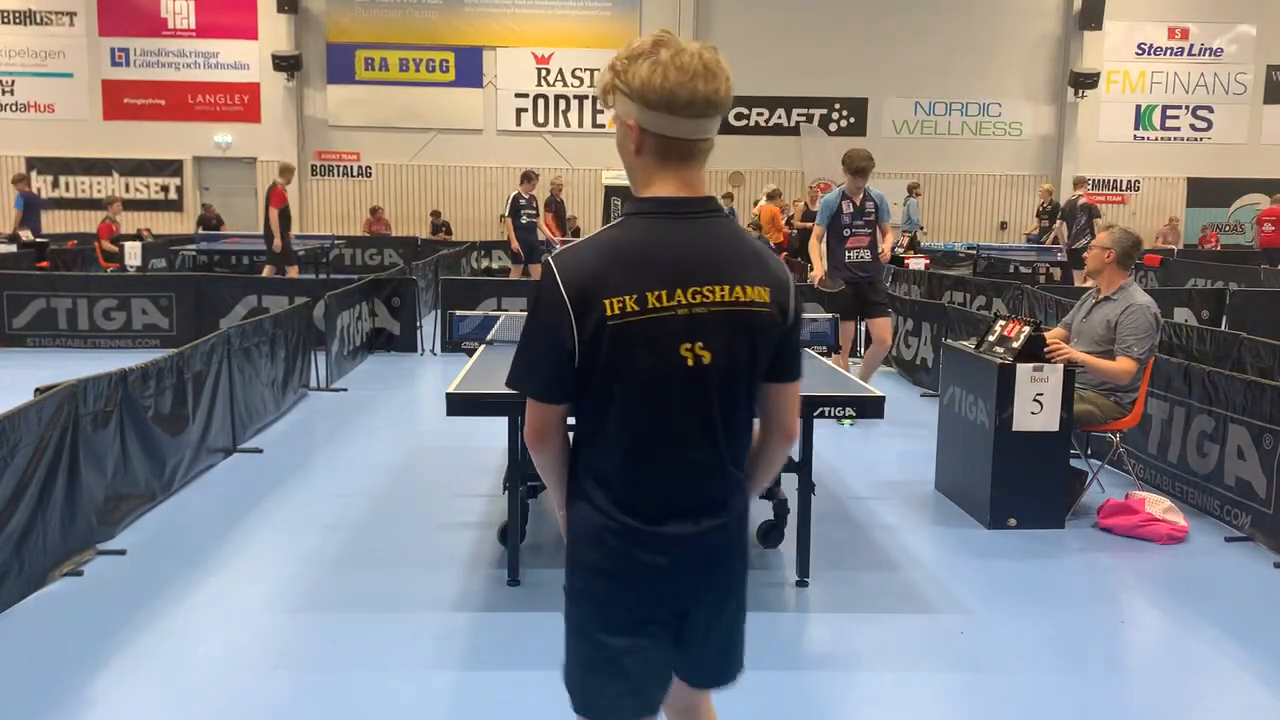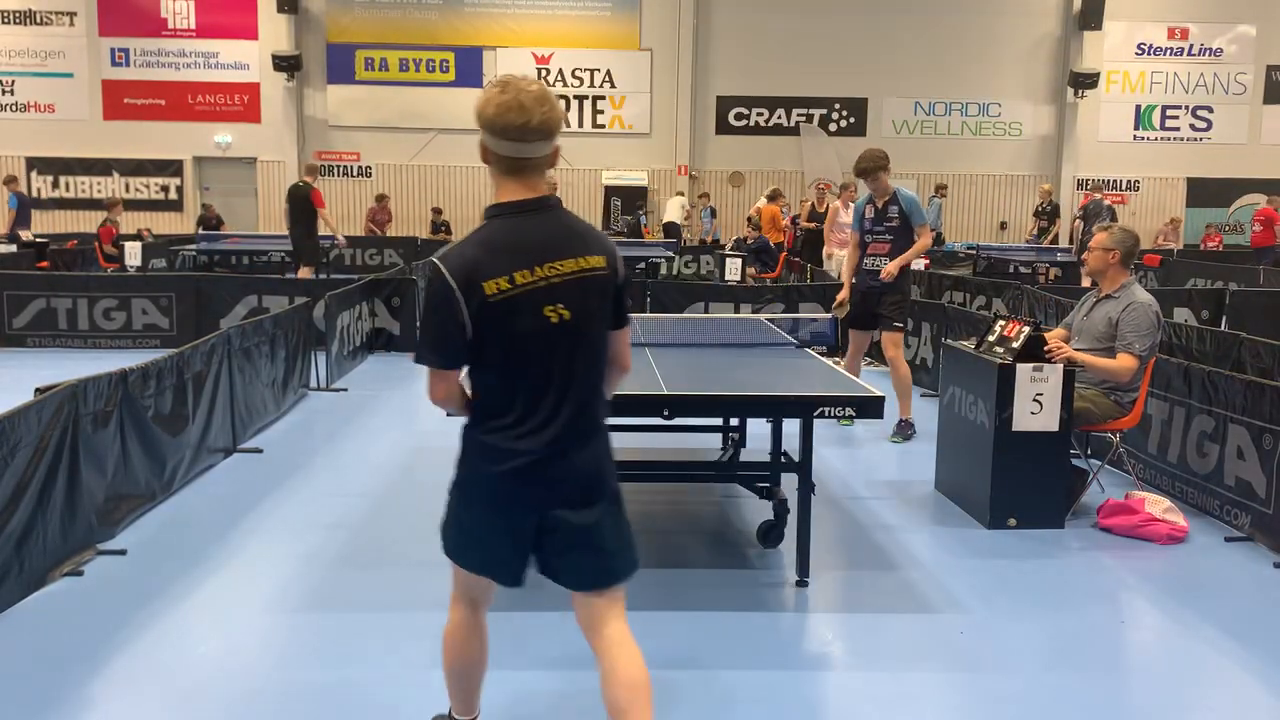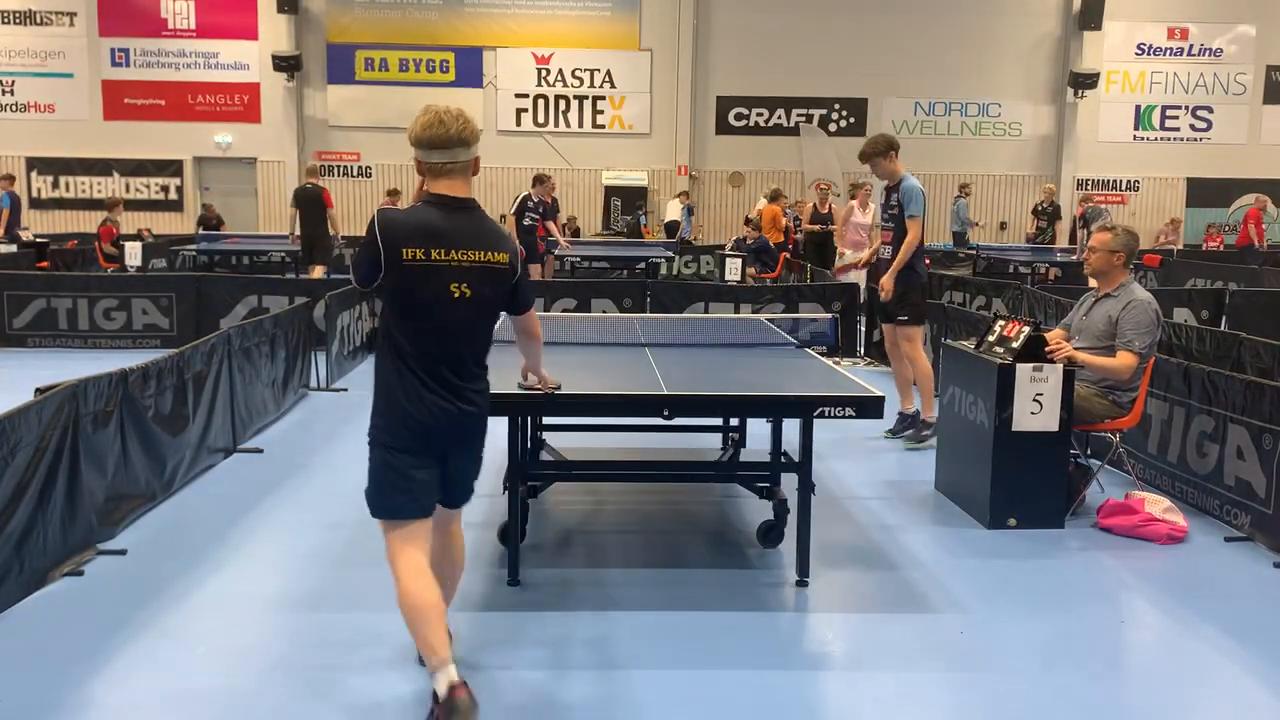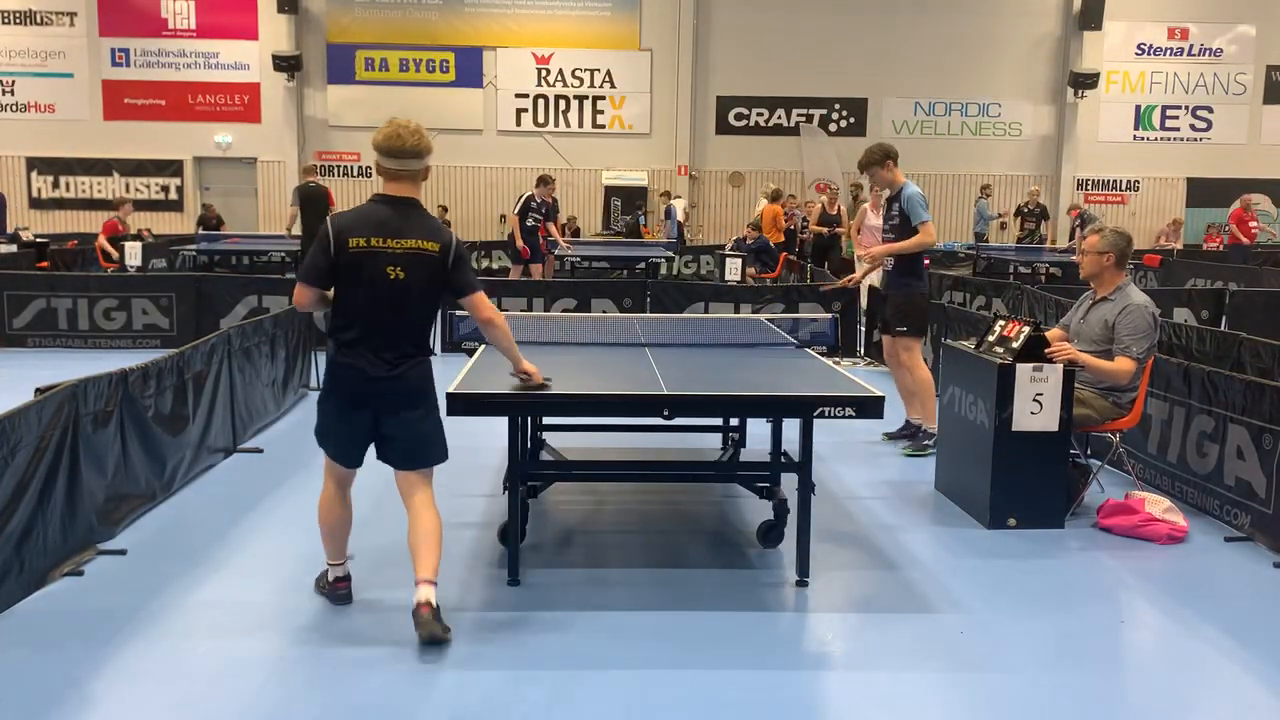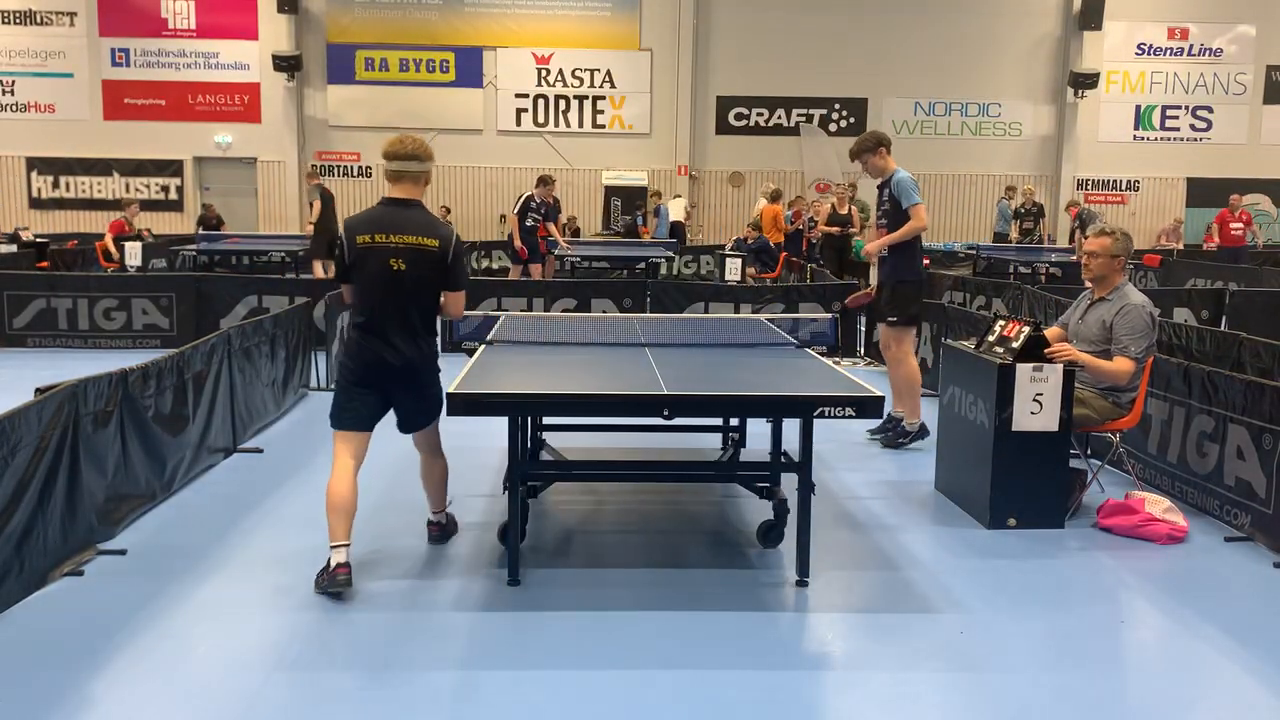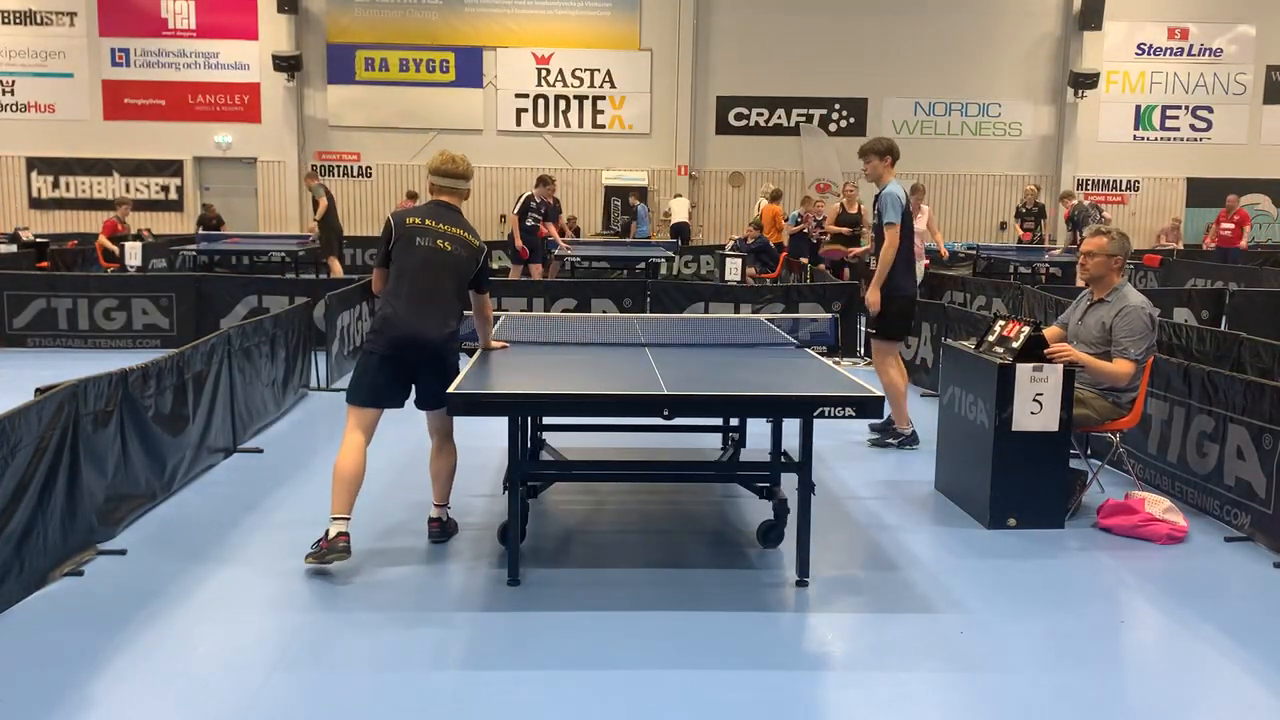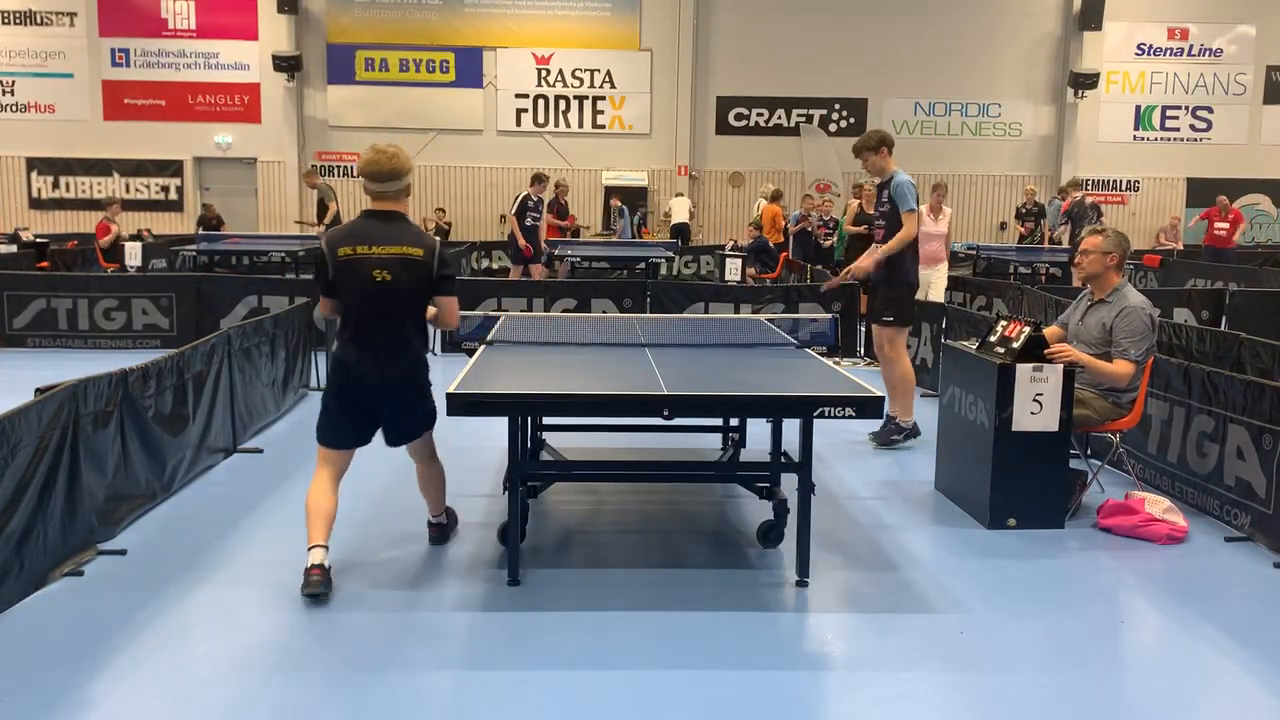
dt=0.5s
person 1, frame 1
left shoulder: (577, 272)
right shoulder: (766, 272)
left elbow: (542, 429)
right elbow: (782, 429)
left wrist: (571, 508)
left hip: (612, 550)
right hip: (718, 545)
person 1, frame 2
left shoulder: (457, 266)
right shoulder: (597, 247)
left elbow: (442, 393)
right elbow: (618, 362)
left hip: (496, 469)
right hip: (583, 465)
left knee: (470, 600)
right knee: (607, 621)
person 1, frame 3
left shoulder: (391, 226)
right shoulder: (502, 244)
left elbow: (363, 279)
right elbow: (529, 330)
right wrist: (535, 368)
left hip: (404, 419)
right hip: (468, 414)
left knee: (409, 552)
right knee: (446, 525)
right ankle: (438, 641)
person 1, frame 4
left shoulder: (340, 226)
right shoulder: (442, 239)
left elbow: (304, 301)
right elbow: (486, 315)
right wrist: (520, 362)
left hip: (347, 379)
right hip: (409, 383)
left knee: (338, 479)
right knee: (419, 495)
left ankle: (336, 575)
right ankle: (426, 597)
person 1, frame 5
left shoulder: (354, 228)
right shoulder: (443, 236)
left elbow: (349, 296)
right elbow: (455, 310)
left hip: (362, 361)
right hip: (416, 362)
left knee: (346, 459)
right knee: (429, 446)
left ankle: (339, 561)
right ankle: (438, 520)
person 1, frame 6
left shoulder: (400, 220)
right shoulder: (474, 241)
left elbow: (378, 285)
right elbow: (483, 308)
right wrist: (487, 341)
left hip: (391, 335)
right hip: (441, 342)
left knee: (357, 431)
right knee: (441, 432)
left ankle: (338, 532)
right ankle: (439, 518)
person 1, frame 7
left shoulder: (335, 242)
right shoulder: (428, 246)
left elbow: (327, 309)
right elbow: (449, 319)
left hip: (350, 374)
right hip: (406, 374)
left knee: (327, 469)
right knee: (423, 450)
left ankle: (316, 561)
right ankle: (438, 521)
person 2, frame 1
left shoulder: (878, 199)
right shoulder: (831, 201)
left elbow: (887, 231)
right elbow: (816, 239)
left wrist: (886, 246)
right wrist: (818, 267)
left hip: (872, 276)
right hip: (840, 279)
left knee: (884, 342)
right knee: (844, 345)
left ankle: (861, 384)
person 2, frame 2
left shoulder: (907, 200)
right shoulder: (861, 206)
left elbow: (926, 239)
left wrist: (898, 262)
right wrist: (846, 286)
left hip: (894, 289)
right hip: (863, 287)
left knee: (893, 354)
right knee: (855, 351)
left ankle: (906, 419)
person 2, frame 3
left shoulder: (910, 187)
right shoulder: (888, 189)
left elbow: (913, 236)
left wrist: (890, 275)
right wrist: (871, 254)
left hip: (908, 279)
right hip: (893, 279)
left knee: (911, 348)
right knee: (893, 349)
left ankle: (930, 418)
right ankle: (908, 412)
person 2, frame 4
left shoulder: (911, 195)
right shoulder: (892, 198)
left elbow: (928, 238)
left wrist: (885, 250)
right wrist: (863, 272)
left hip: (910, 290)
right hip: (895, 288)
left knee: (910, 358)
right knee: (892, 357)
left ankle: (932, 430)
right ankle: (915, 421)
person 2, frame 5
left shoulder: (902, 180)
right shoulder: (885, 186)
left elbow: (920, 223)
left wrist: (880, 243)
left hip: (905, 278)
right hip: (890, 277)
left knee: (901, 350)
right knee: (888, 347)
left ankle: (914, 424)
right ankle: (899, 416)
person 2, frame 6
left shoulder: (890, 194)
right shoulder: (887, 193)
left elbow: (892, 245)
left wrist: (875, 287)
left hip: (894, 290)
right hip: (893, 288)
left knee: (884, 360)
right knee: (888, 357)
left ankle: (905, 430)
right ankle: (898, 419)
person 2, frame 7
left shoulder: (902, 183)
right shoulder: (883, 185)
left elbow: (909, 231)
left wrist: (873, 261)
right wrist: (859, 262)
left hip: (897, 278)
right hip: (881, 278)
left knee: (895, 350)
right knee: (882, 348)
left ankle: (907, 423)
right ankle: (895, 417)
person 3, frame 1
left shoulder: (1138, 308)
right shoulder: (1090, 297)
left elbow: (1124, 372)
right elbow: (1059, 335)
left wrist: (1079, 358)
right wrist: (1025, 339)
left hip: (1106, 399)
right hip: (1069, 386)
left knee: (1038, 411)
right knee: (1019, 395)
person 3, frame 2
left shoulder: (1139, 306)
right shoulder: (1091, 298)
left elbow: (1124, 371)
right elbow: (1059, 335)
left wrist: (1079, 357)
left hip: (1107, 398)
right hip: (1071, 385)
person 3, frame 3
left shoulder: (1138, 304)
right shoulder: (1090, 297)
left elbow: (1124, 368)
right elbow: (1057, 336)
left wrist: (1079, 358)
left hip: (1106, 397)
person 3, frame 4
left shoulder: (1135, 308)
right shoulder: (1088, 298)
left elbow: (1123, 373)
right elbow: (1054, 337)
left wrist: (1080, 358)
left hip: (1105, 398)
left ankle: (1069, 477)
person 3, frame 5
left shoulder: (1133, 307)
right shoulder: (1087, 297)
left elbow: (1122, 373)
right elbow: (1054, 335)
left wrist: (1081, 358)
left hip: (1105, 399)
right hip: (1071, 385)
person 3, frame 6
left shoulder: (1132, 309)
right shoulder: (1085, 297)
left elbow: (1122, 375)
right elbow: (1052, 334)
left wrist: (1081, 358)
left hip: (1105, 400)
right hip: (1071, 386)
person 3, frame 7
left shoulder: (1133, 309)
right shoulder: (1086, 297)
left elbow: (1122, 376)
right elbow: (1051, 335)
left wrist: (1081, 359)
left hip: (1106, 400)
right hip: (1071, 386)
